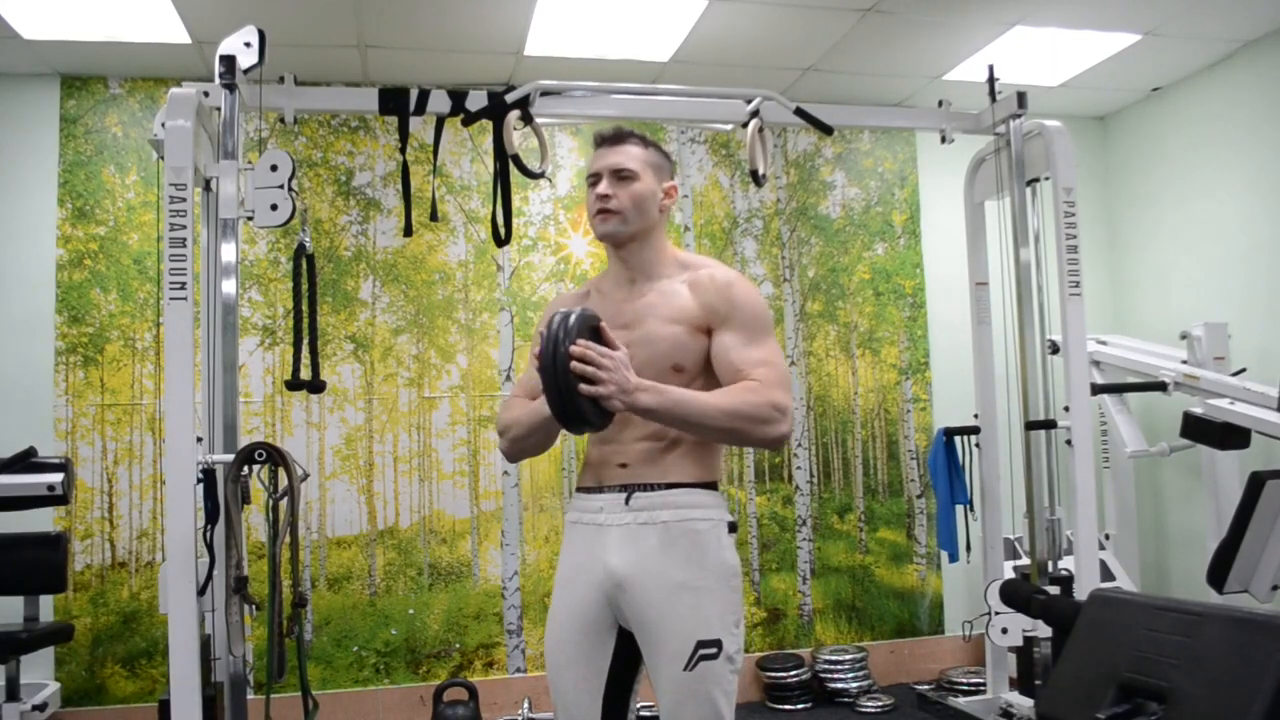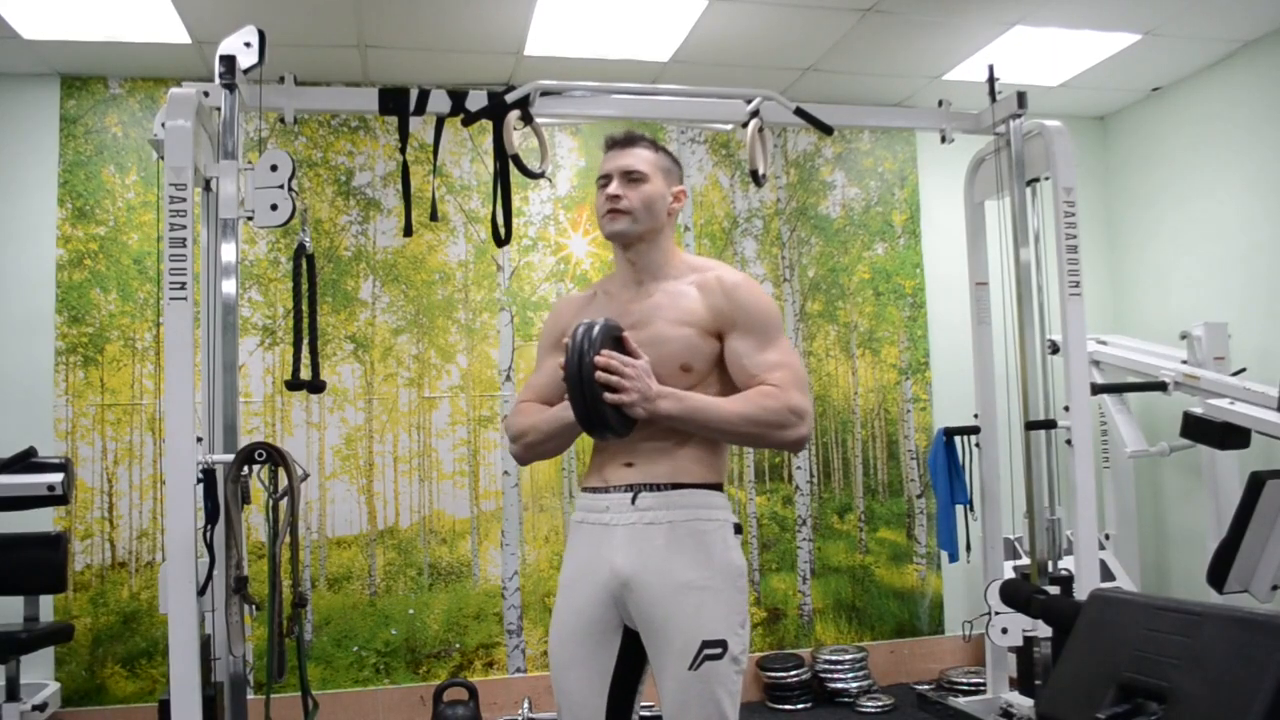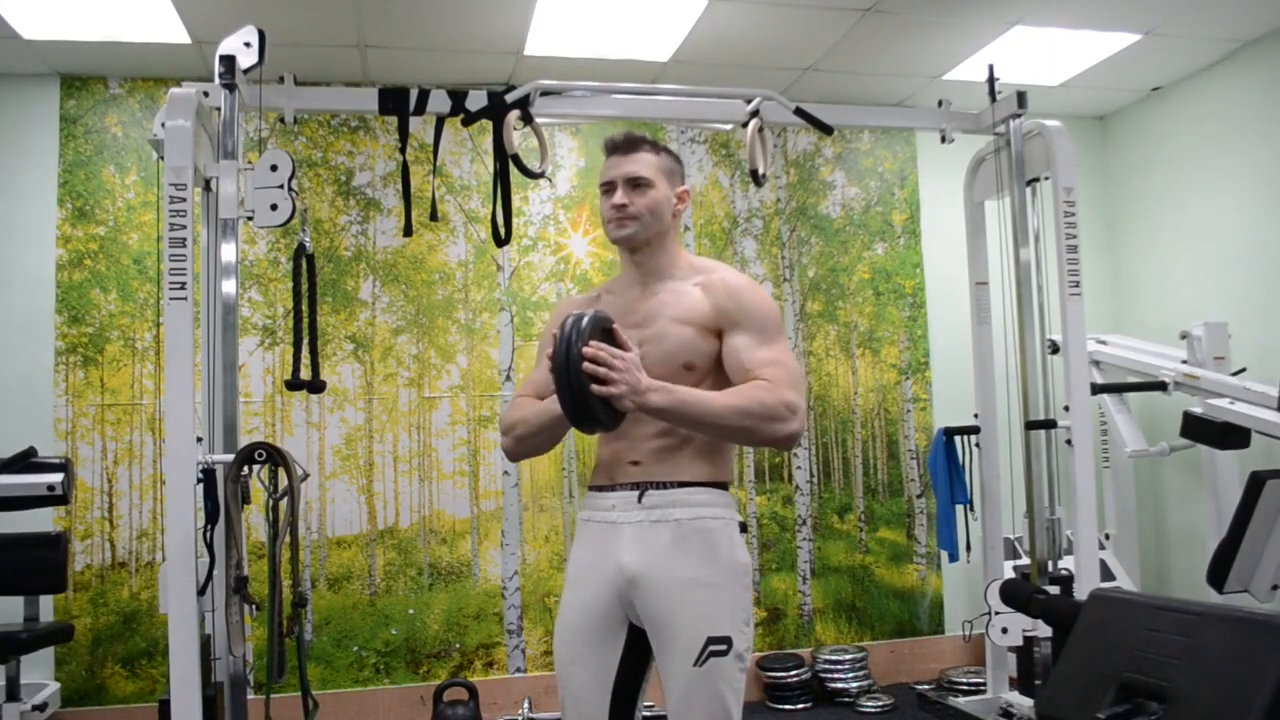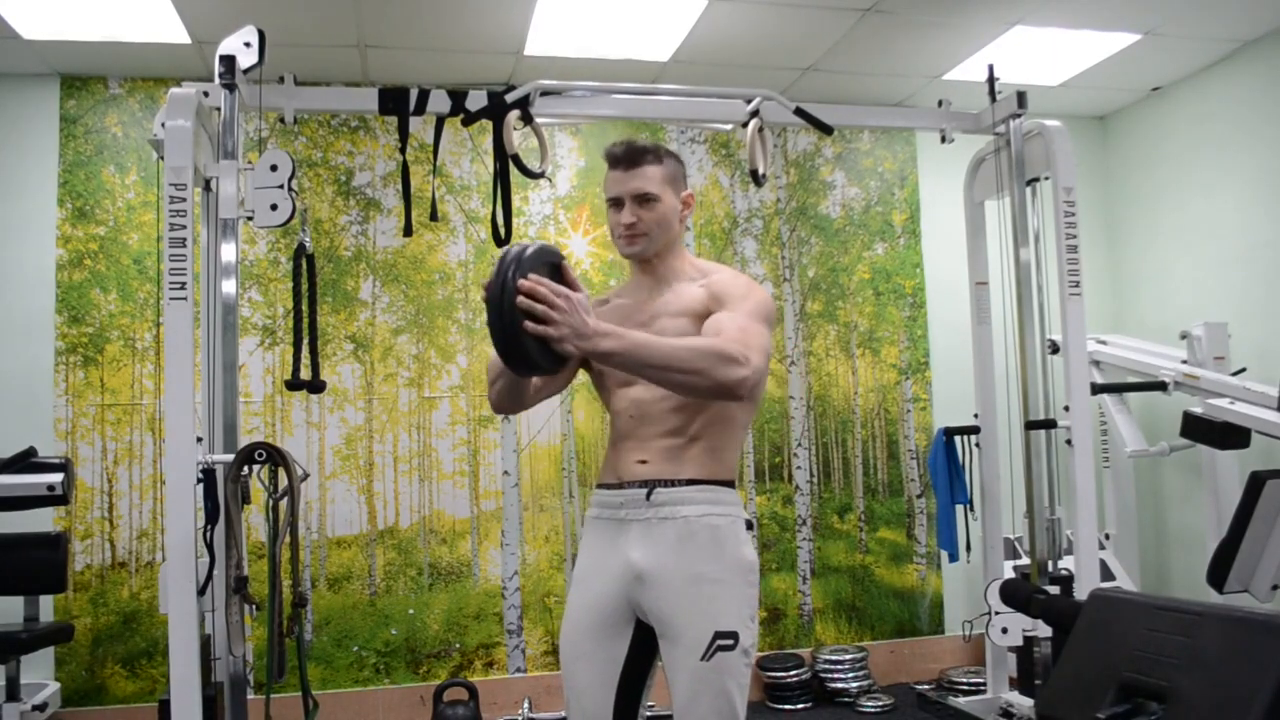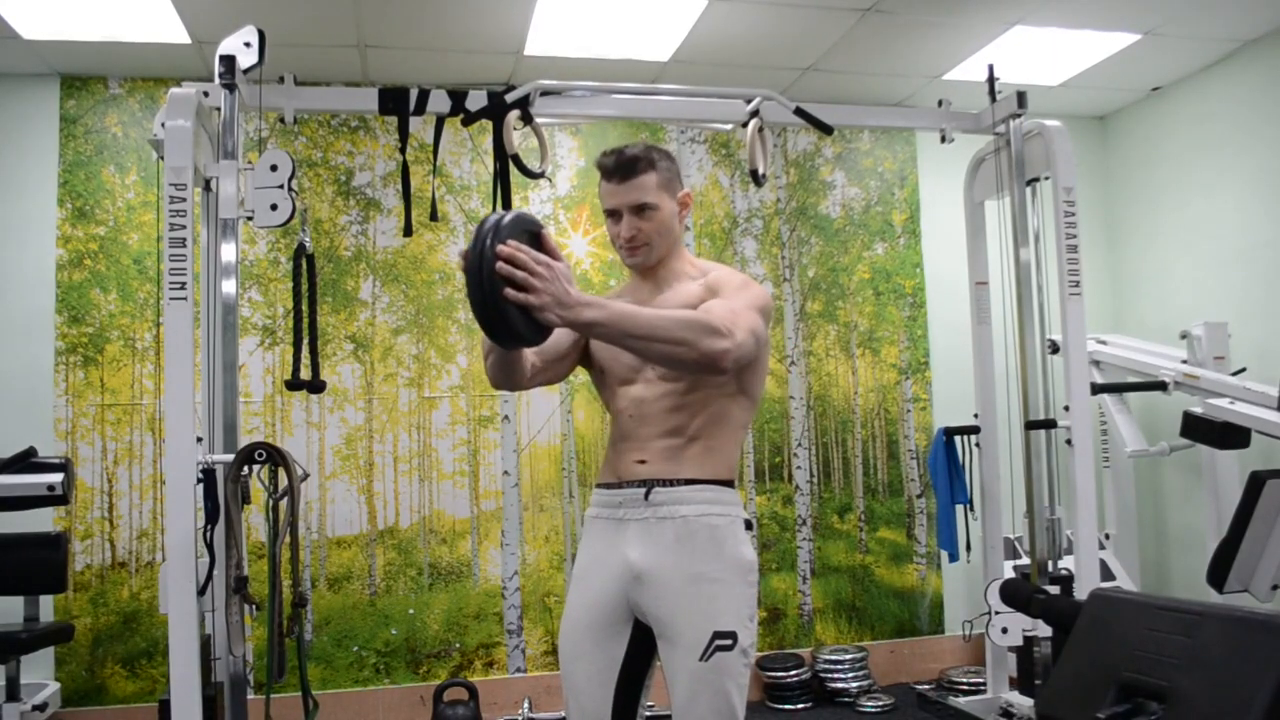
dt=0.4s
person 1, frame 1
left shoulder: (717, 290)
right shoulder: (569, 310)
left elbow: (773, 415)
right elbow: (511, 436)
left wrist: (638, 393)
left hip: (681, 531)
right hip: (588, 534)
person 1, frame 2
left shoulder: (726, 293)
right shoulder: (572, 313)
left elbow: (792, 418)
right elbow: (522, 437)
left wrist: (659, 401)
left hip: (688, 531)
right hip: (592, 535)
person 1, frame 3
left shoulder: (730, 294)
right shoulder: (584, 314)
left elbow: (783, 416)
right elbow: (515, 436)
left wrist: (647, 395)
left hip: (692, 530)
right hip: (599, 532)
person 1, frame 4
left shoulder: (734, 293)
right shoulder: (594, 312)
left elbow: (732, 371)
right elbow: (507, 397)
left wrist: (594, 337)
right wrist: (522, 338)
left hip: (699, 527)
right hip: (608, 529)
person 1, frame 5
left shoulder: (734, 291)
right shoulder: (600, 311)
left elbow: (716, 347)
right elbow: (513, 374)
left wrist: (577, 308)
left hip: (697, 527)
right hip: (606, 529)
